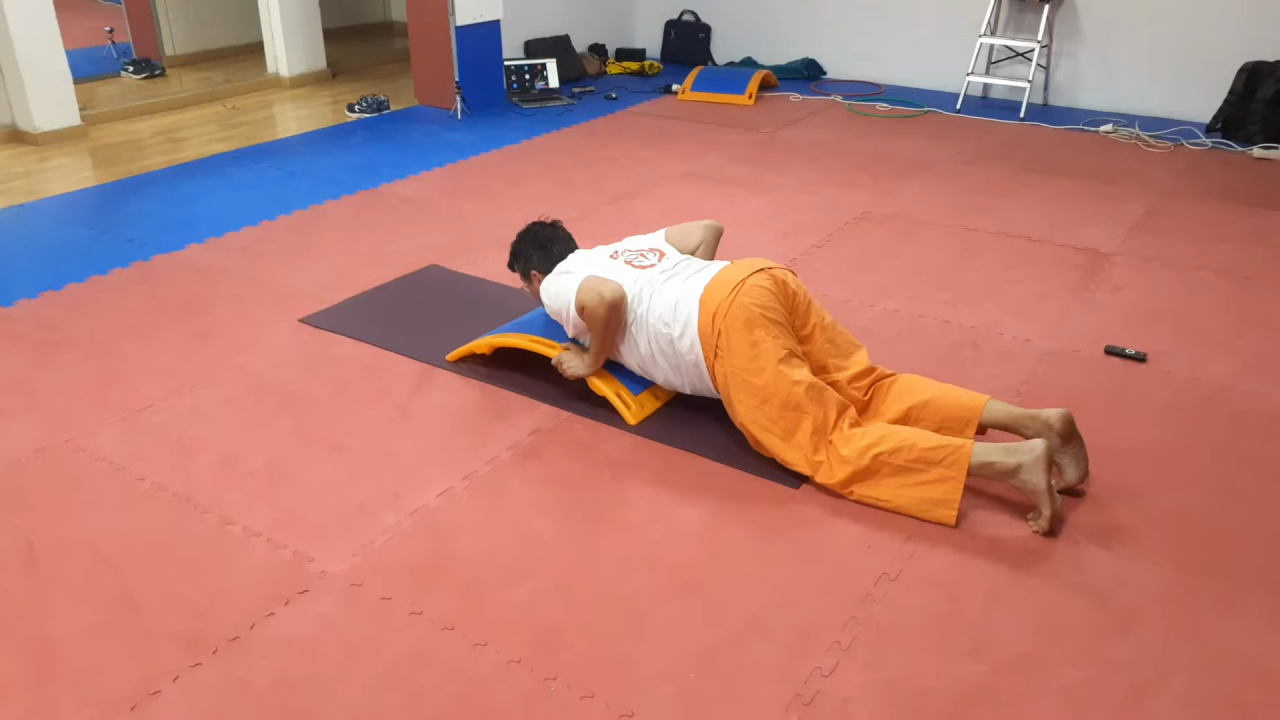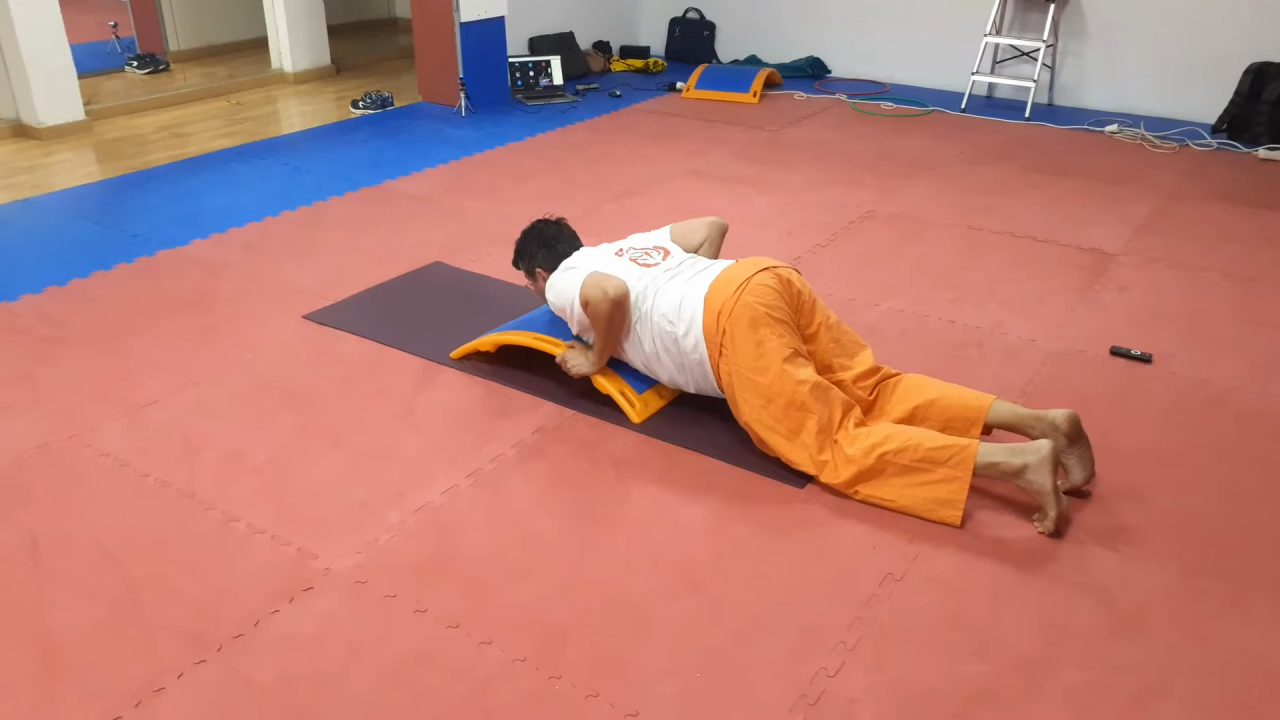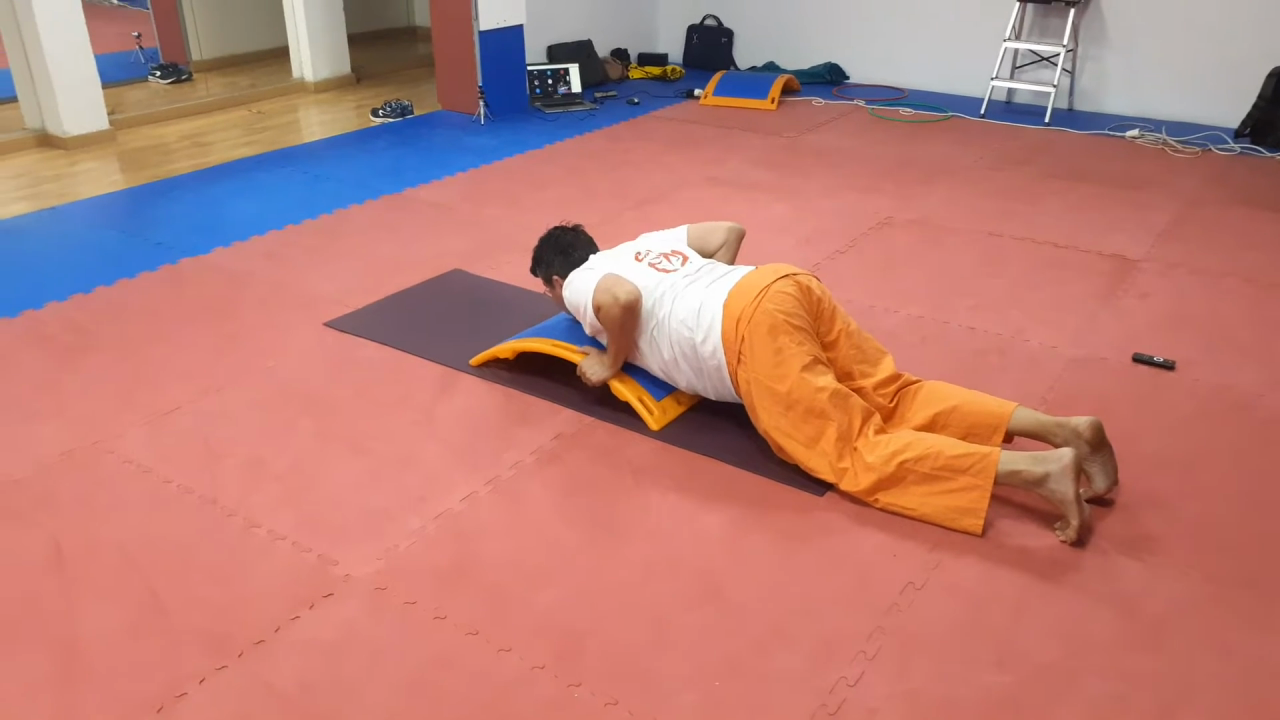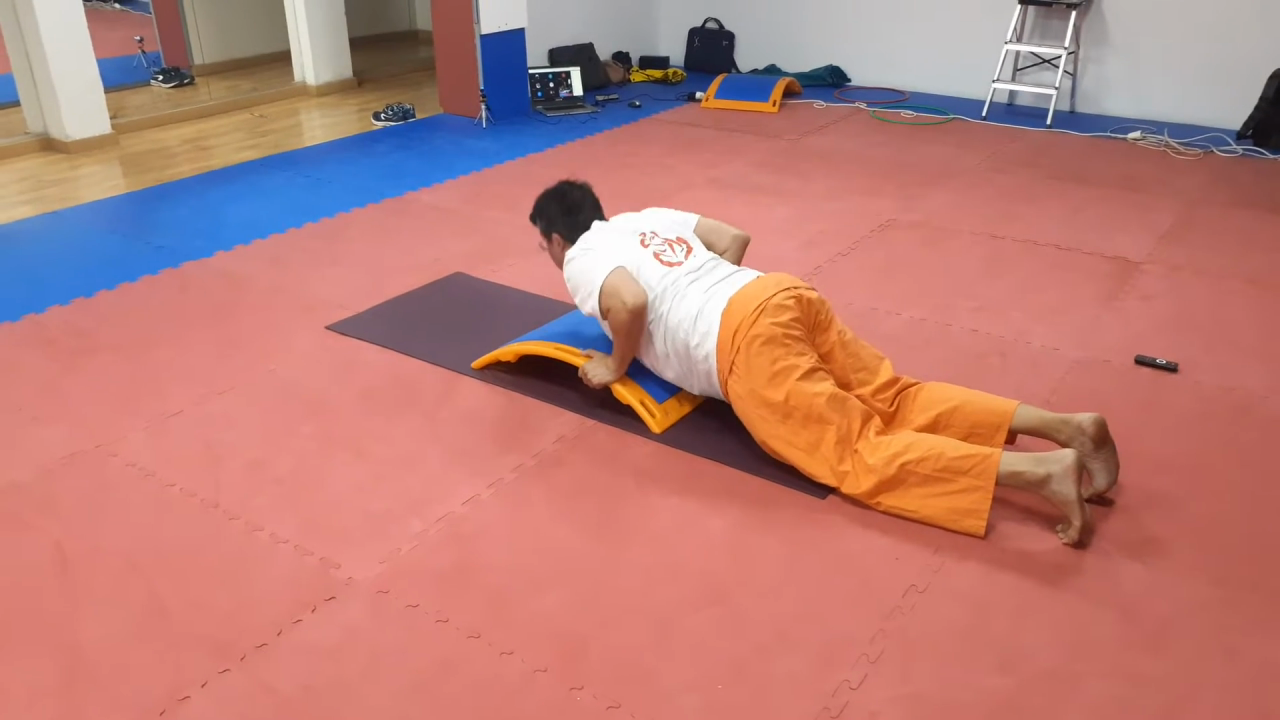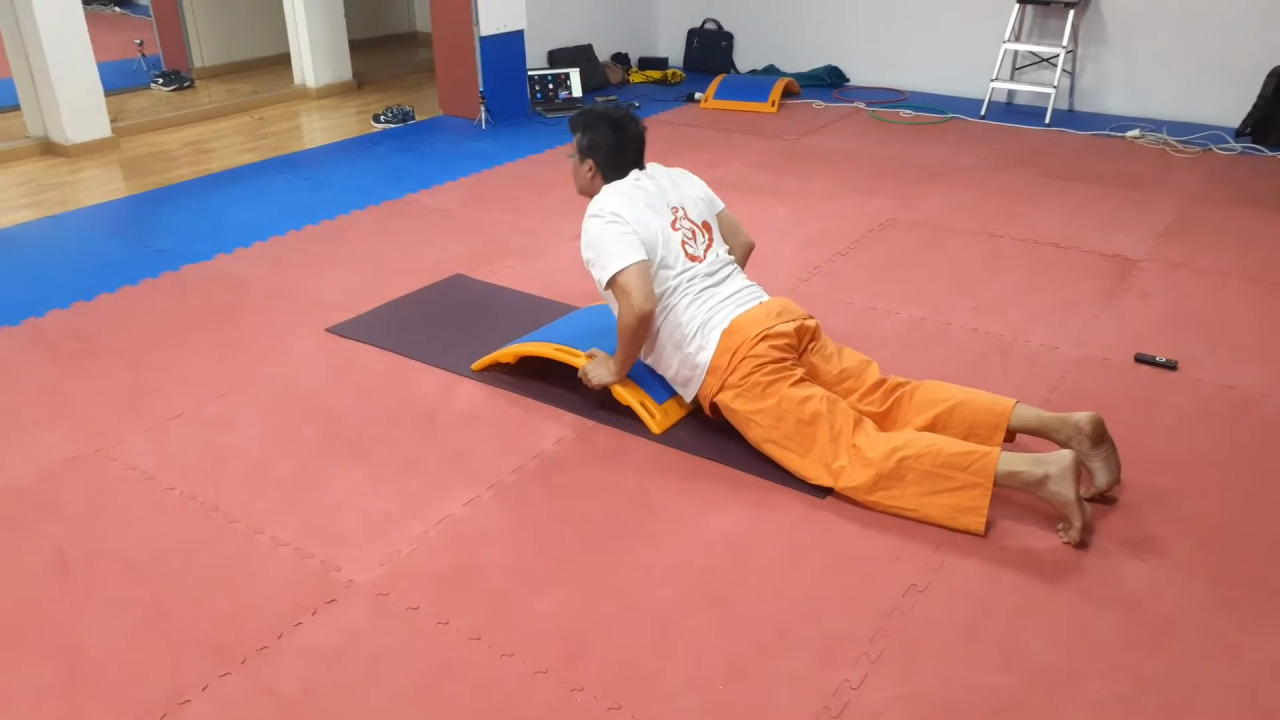
dt=0.5s
person 1, frame 1
left shoulder: (559, 286)
right shoulder: (623, 247)
left elbow: (605, 297)
right elbow: (708, 229)
left wrist: (594, 360)
left hip: (729, 321)
right hip: (760, 278)
left knee: (833, 446)
right knee: (870, 392)
left ankle: (1015, 460)
right ankle: (1035, 422)
person 1, frame 2
left shoulder: (563, 282)
right shoulder: (626, 244)
left elbow: (609, 294)
right elbow: (713, 226)
left wrist: (597, 356)
left hip: (734, 321)
right hip: (765, 276)
left knee: (837, 446)
right knee: (875, 392)
left ankle: (1021, 460)
right ankle: (1041, 422)
person 1, frame 3
left shoulder: (581, 287)
right shoulder: (644, 244)
left elbow: (619, 298)
right elbow: (730, 231)
left wrist: (612, 362)
left hip: (751, 328)
right hip: (783, 283)
left knee: (856, 453)
right knee: (896, 399)
left ankle: (1042, 470)
right ankle: (1064, 429)
person 1, frame 4
left shoulder: (580, 260)
right shoulder: (648, 217)
left elbow: (629, 302)
right elbow: (735, 237)
left wrist: (617, 364)
left hip: (749, 341)
right hip: (782, 292)
left knee: (858, 457)
right knee: (899, 402)
left ankle: (1043, 470)
right ankle: (1068, 426)
person 1, frame 5
left shoulder: (603, 217)
right shoulder: (675, 178)
left elbow: (639, 306)
left wrist: (618, 369)
left hip: (734, 363)
right hip: (774, 317)
left knee: (853, 456)
right knee: (895, 401)
left ankle: (1038, 471)
right ankle: (1065, 426)
